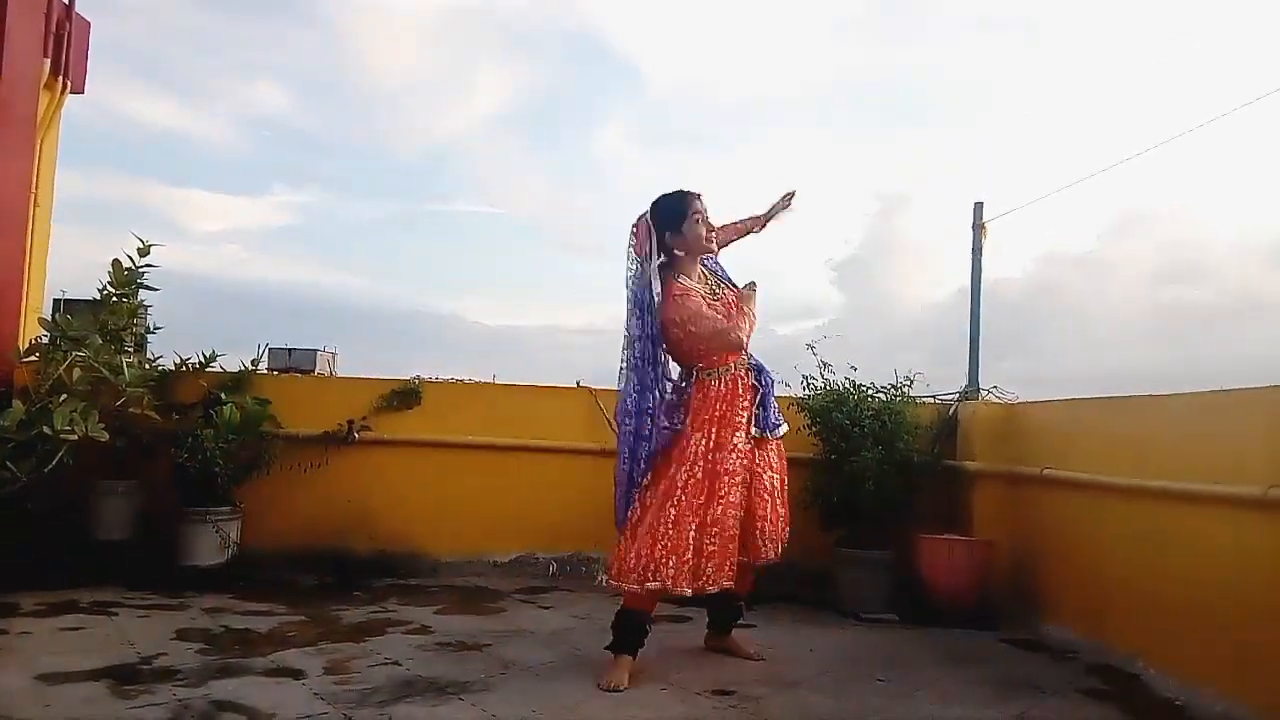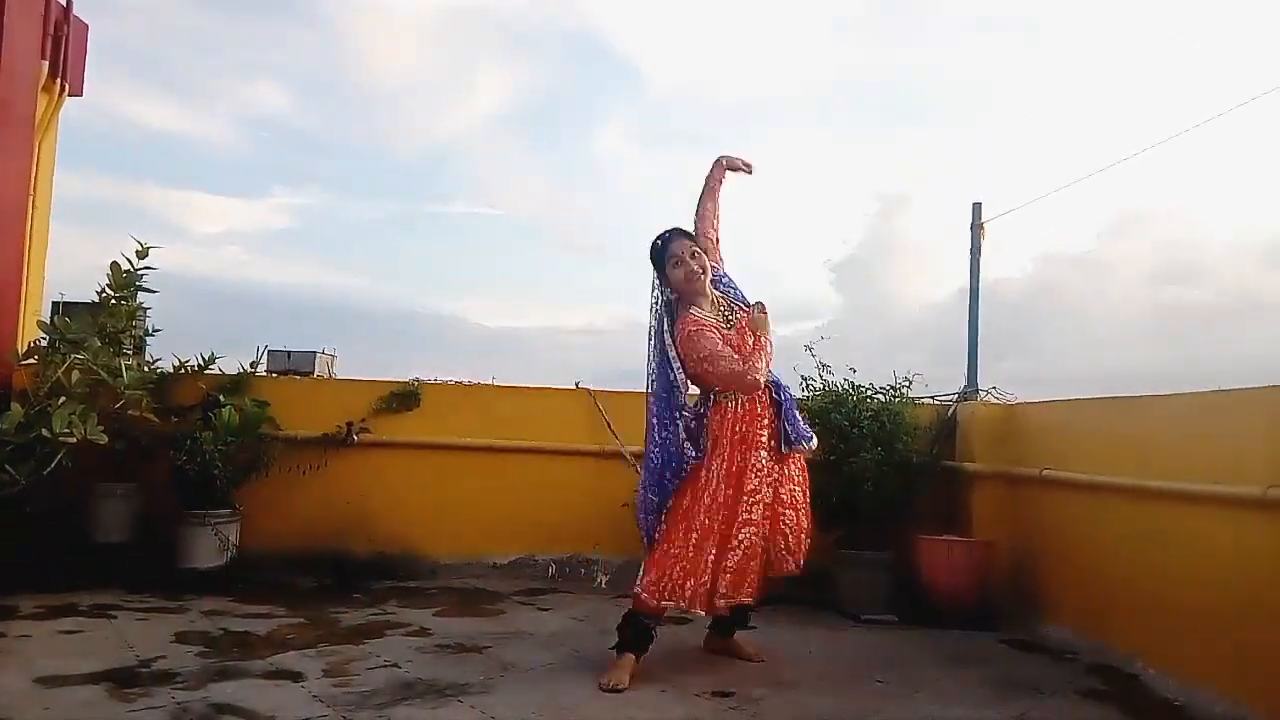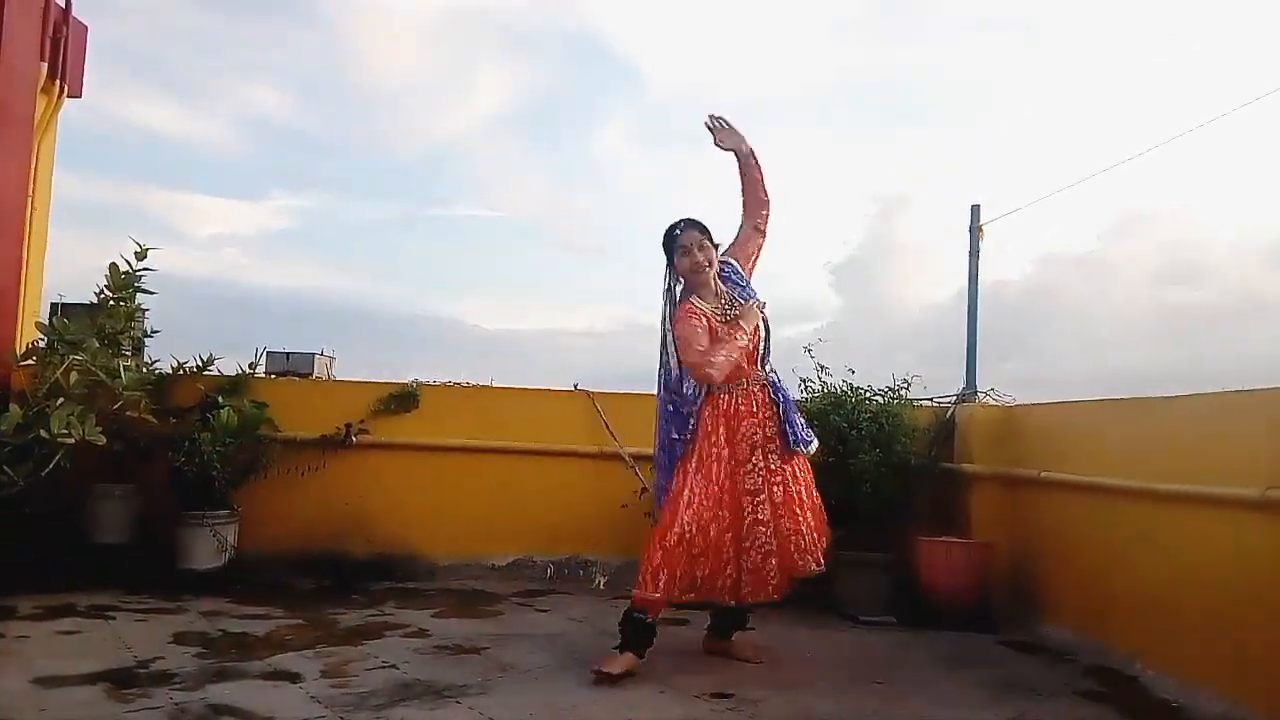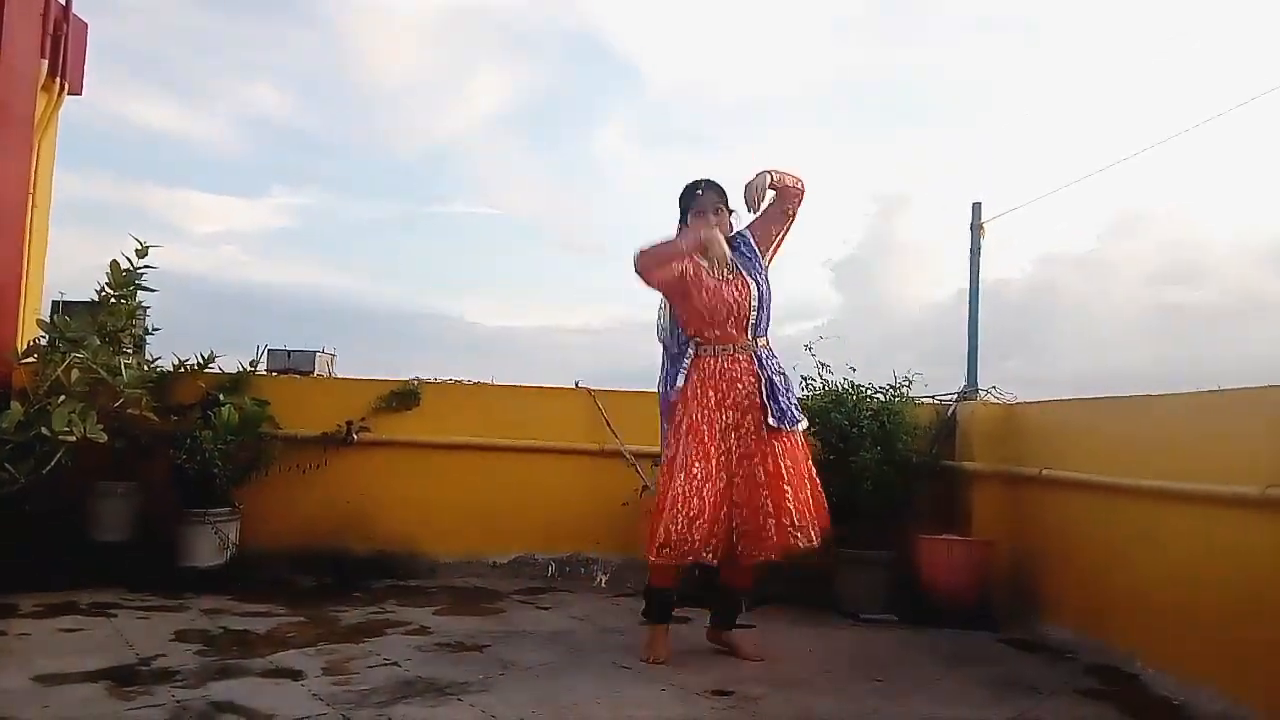
dt=0.2s
person 1, frame 1
left shoulder: (701, 261)
right shoulder: (676, 299)
left elbow: (722, 233)
right elbow: (734, 344)
left wrist: (765, 219)
right wrist: (744, 304)
left hip: (746, 409)
right hip: (711, 412)
left knee: (747, 526)
right knee: (674, 526)
left ankle: (721, 629)
right ankle: (624, 649)
person 1, frame 2
left shoulder: (714, 277)
right shoulder: (687, 332)
left elbow: (706, 222)
right elbow: (751, 377)
left wrist: (717, 171)
right wrist: (760, 328)
left hip: (765, 426)
right hip: (731, 431)
left knee: (762, 535)
right knee: (696, 539)
left ankle: (725, 634)
right ankle: (630, 647)
person 1, frame 3
left shoulder: (734, 273)
right shoulder: (686, 312)
left elbow: (760, 207)
right elbow: (710, 373)
left wrist: (742, 149)
right wrist: (743, 328)
left hip: (767, 418)
right hip: (721, 425)
left knee: (763, 532)
right knee: (688, 530)
left ankle: (724, 631)
right ankle: (631, 645)
person 1, frame 4
left shoulder: (752, 250)
right shoulder: (682, 266)
left elbow: (795, 190)
right elbow: (645, 264)
left wrist: (764, 181)
right wrist: (697, 240)
left hip: (757, 389)
right hip: (707, 391)
left knee: (756, 509)
right knee: (687, 508)
left ankle: (723, 623)
right ankle: (658, 621)
